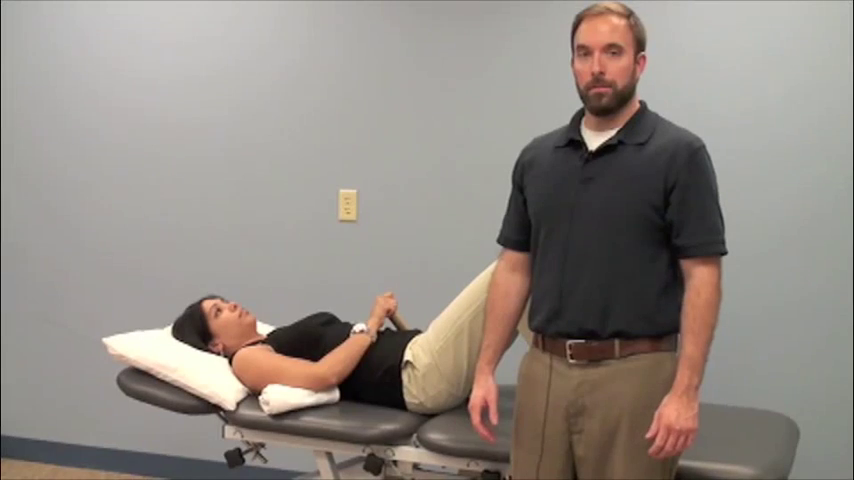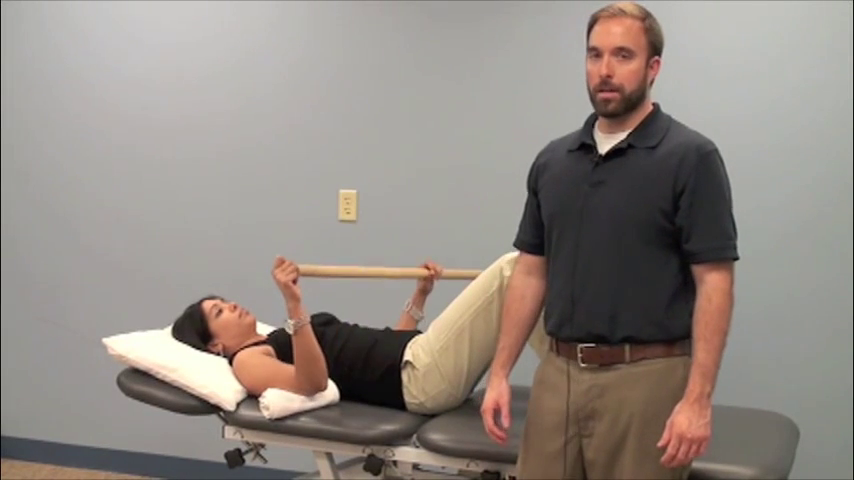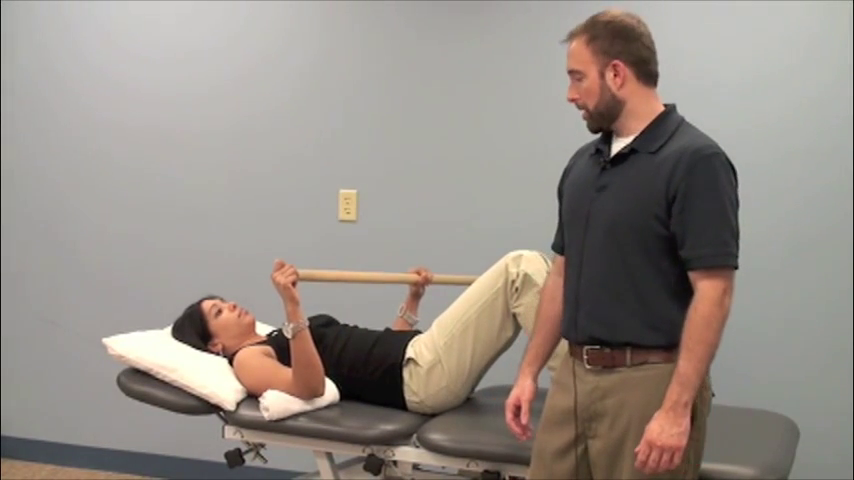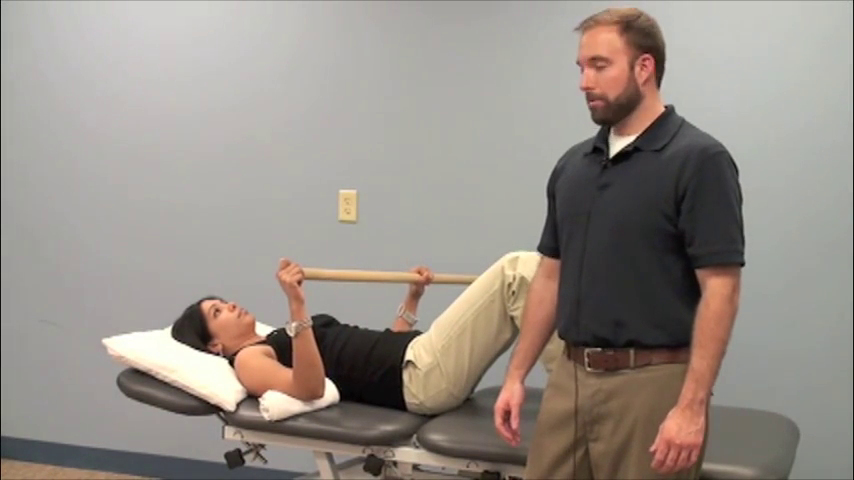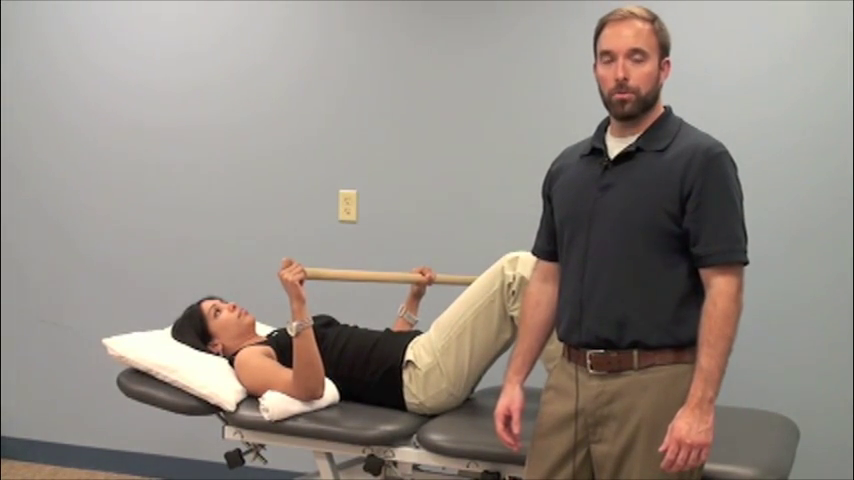
dt=1s
person 1, frame 1
left shoulder: (679, 155)
right shoulder: (536, 158)
left elbow: (702, 277)
right elbow: (514, 269)
left wrist: (685, 390)
right wrist: (485, 369)
left hip: (633, 374)
right hip: (545, 371)
person 1, frame 2
left shoulder: (690, 159)
right shoulder: (552, 161)
left elbow: (714, 284)
right elbow: (530, 273)
left wrist: (697, 398)
right wrist: (499, 372)
left hip: (646, 380)
right hip: (558, 375)
person 1, frame 3
left shoulder: (695, 162)
right shoulder: (582, 164)
left elbow: (712, 293)
left wrist: (677, 408)
right wrist: (529, 371)
left hip: (650, 383)
right hip: (574, 378)
person 1, frame 4
left shoulder: (699, 161)
right shoulder: (573, 165)
left elbow: (720, 291)
left wrist: (692, 406)
right wrist: (516, 374)
left hip: (651, 384)
right hip: (570, 378)
person 1, frame 5
left shoulder: (701, 161)
right shoulder: (567, 168)
left elbow: (724, 289)
right elbow: (546, 280)
left wrist: (701, 404)
right wrist: (514, 379)
left hip: (654, 385)
right hip: (570, 381)
person 2, frame 1
left shoulder: (278, 343)
right shoulder: (247, 359)
right elbow: (326, 374)
right wrist: (372, 322)
left hip: (416, 359)
right hip: (416, 377)
person 2, frame 2
left shoulder: (280, 344)
right shoulder: (247, 361)
right elbow: (314, 381)
left wrist: (420, 294)
right wrist: (293, 305)
left hip: (415, 355)
right hip: (418, 378)
left knee: (518, 273)
right knee: (512, 270)
person 2, frame 3
left shoulder: (282, 341)
right shoulder: (247, 360)
right elbow: (311, 386)
left wrist: (412, 299)
right wrist: (292, 307)
left hip: (415, 355)
right hip: (420, 377)
left knee: (528, 265)
right knee: (520, 268)
person 2, frame 4
left shoulder: (281, 342)
right shoulder: (248, 360)
right elbow: (310, 388)
left wrist: (412, 299)
right wrist: (296, 307)
left hip: (415, 358)
right hip: (418, 379)
left knee: (526, 267)
right knee: (517, 271)
person 2, frame 5
left shoulder: (281, 342)
right shoulder: (248, 360)
right elbow: (309, 388)
left wrist: (413, 299)
right wrist: (298, 307)
left hip: (415, 357)
right hip: (419, 379)
left knee: (525, 273)
right knee: (516, 271)
